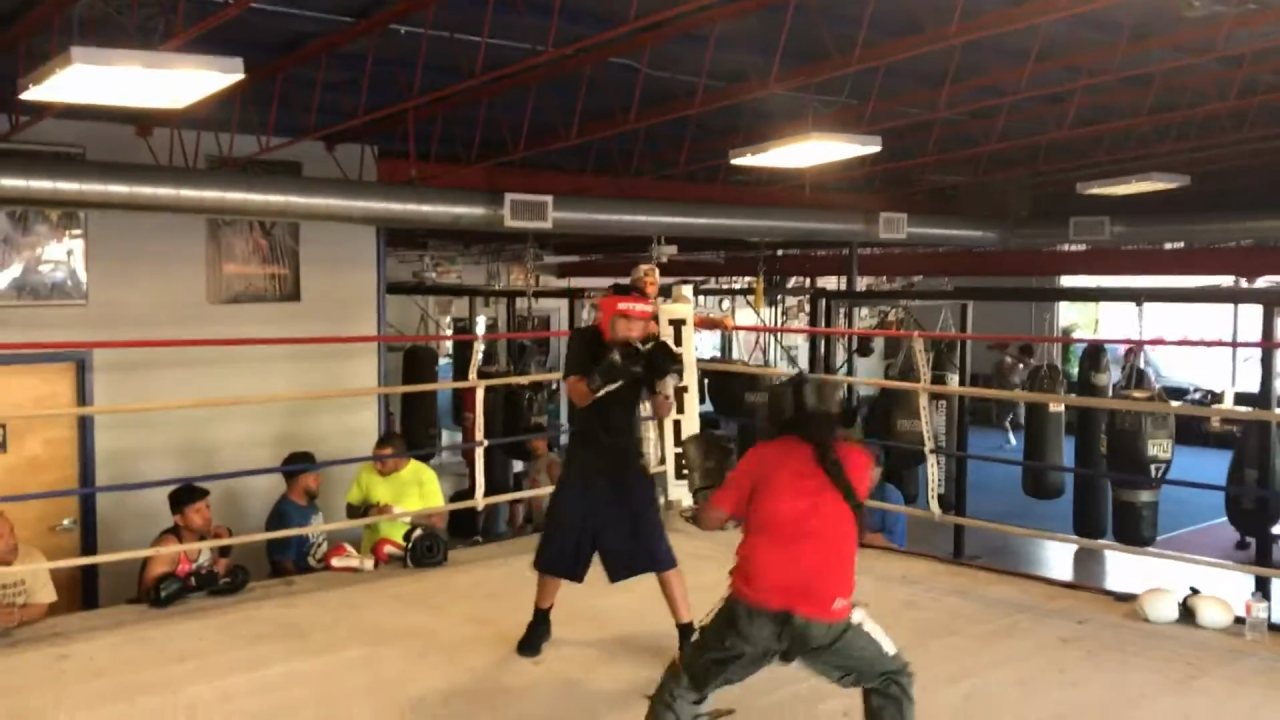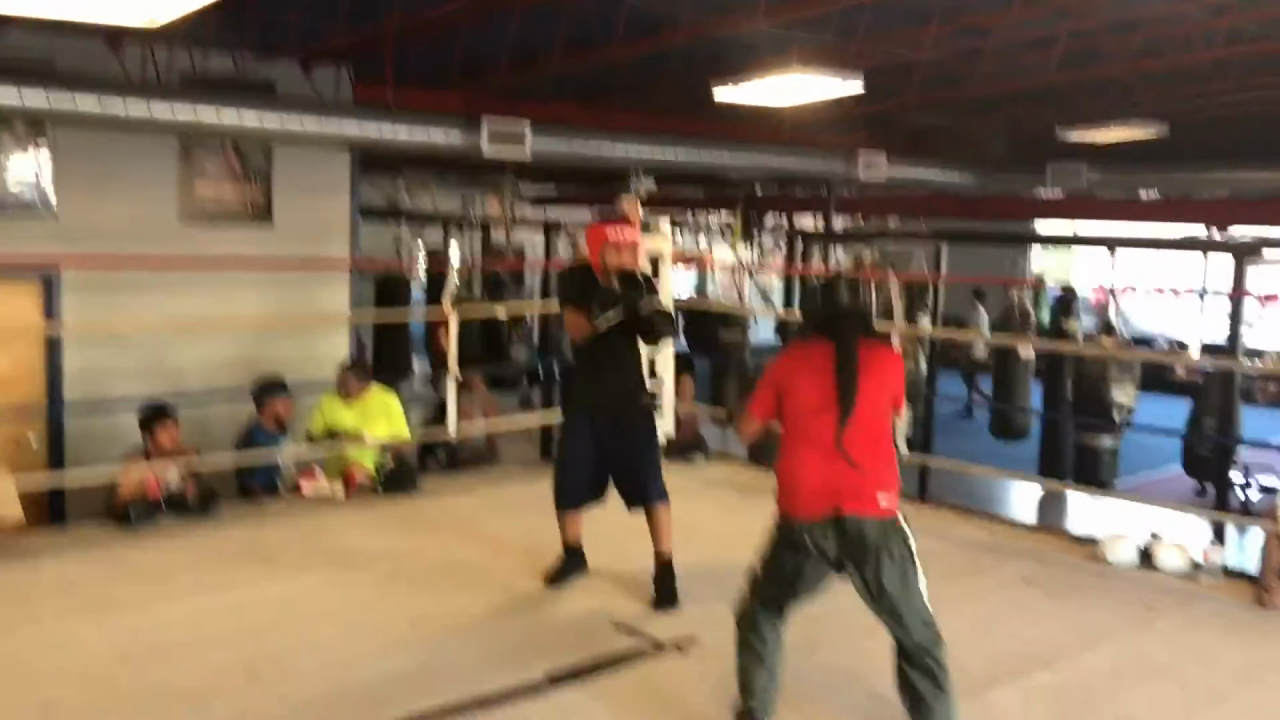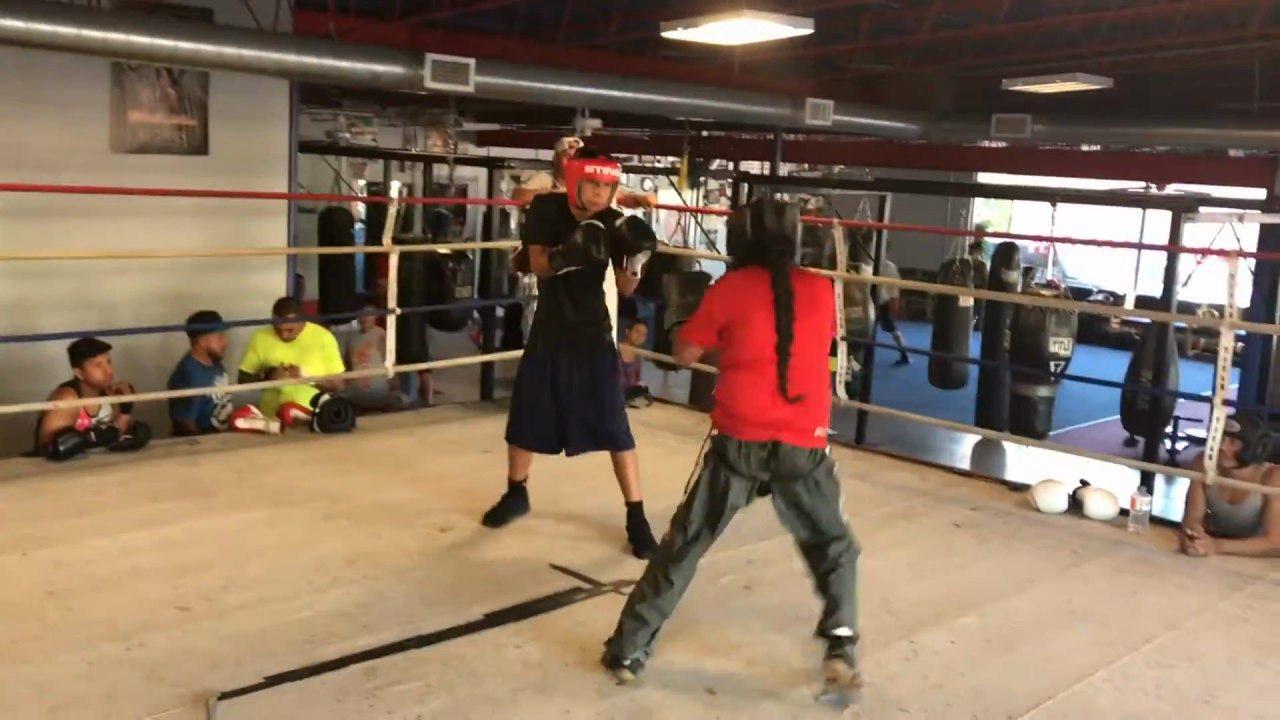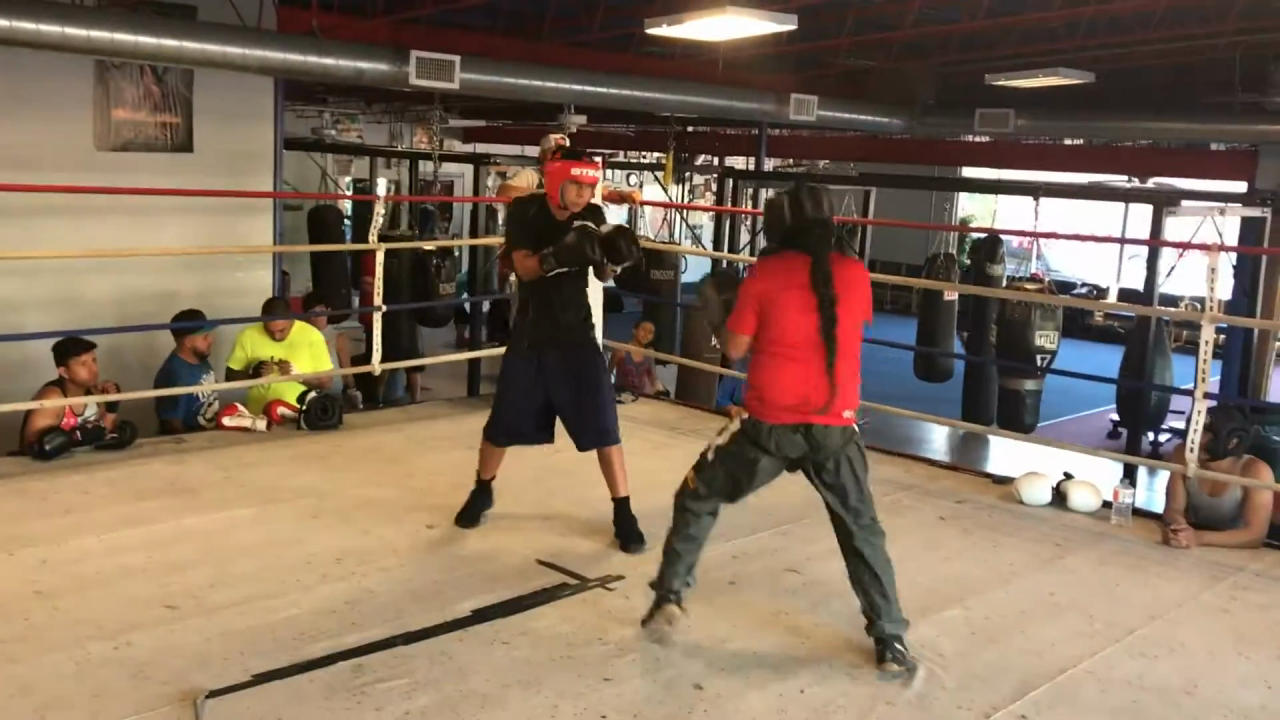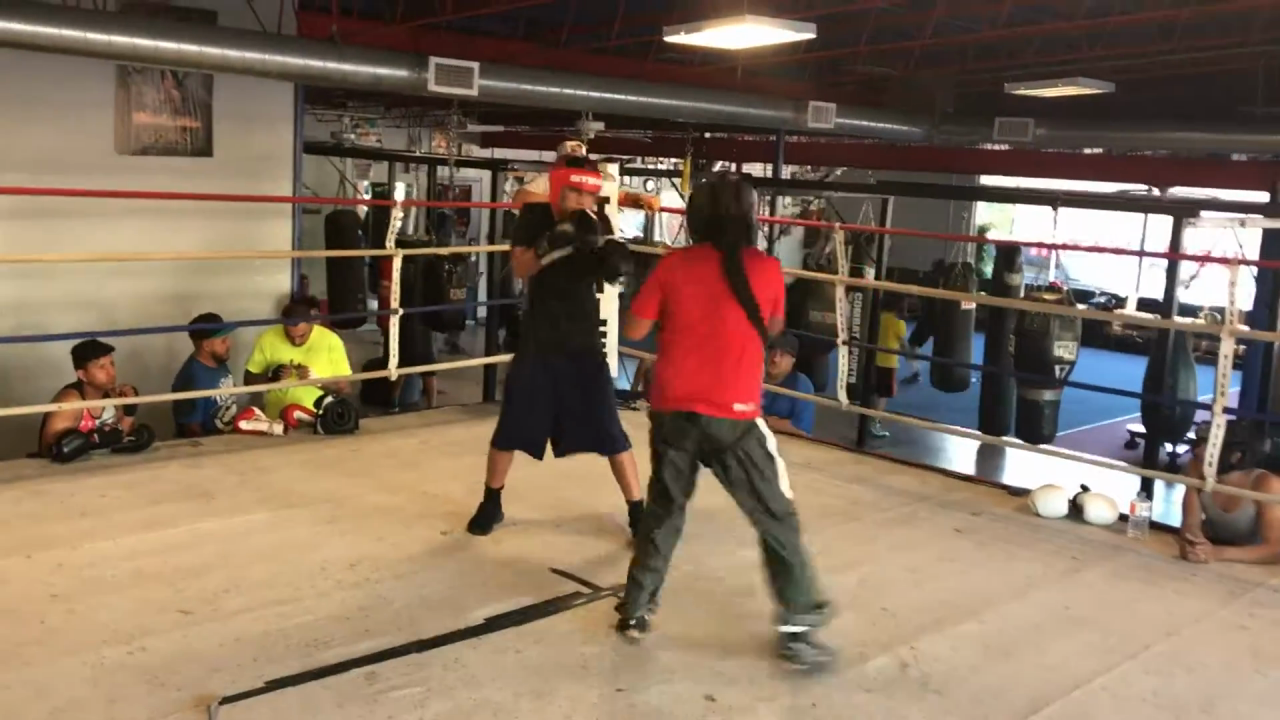
dt=0.4s
person 1, frame 1
left shoulder: (762, 455)
right shoulder: (855, 463)
left elbow: (710, 519)
left wrist: (708, 493)
left hip: (755, 609)
right hip: (825, 616)
left knee: (685, 684)
right knee: (892, 678)
person 1, frame 2
left shoulder: (787, 361)
right shoulder: (887, 360)
left elbow: (747, 431)
left hip: (806, 518)
right hip: (873, 516)
left knee: (759, 614)
right knee: (917, 636)
person 1, frame 3
left shoulder: (730, 288)
right shoulder: (821, 290)
left elbow: (684, 354)
left wrist: (701, 329)
left hip: (738, 441)
right hip: (803, 445)
left knee: (683, 547)
right knee: (835, 547)
left ankle: (629, 651)
right ankle: (840, 643)
person 1, frame 4
left shoulder: (765, 273)
right shoulder: (855, 274)
left elbow: (735, 348)
left wrist: (726, 311)
left hip: (769, 423)
right hip: (834, 427)
left knee: (698, 495)
right knee: (861, 529)
left ankle: (670, 595)
right ankle: (890, 638)
person 1, frame 5
left shoulder: (673, 265)
right shoulder: (766, 270)
left elbow: (635, 330)
left hip: (674, 412)
right hip: (733, 419)
left knee: (663, 514)
right knee: (777, 522)
left ankle: (635, 610)
right ankle: (796, 630)
person 2, frame 1
left shoulder: (641, 351)
right shoulder: (584, 341)
left elbow: (662, 411)
right elbow: (577, 396)
left wrist: (664, 377)
right wrist: (607, 373)
left hip: (627, 465)
right hip: (583, 464)
left knee: (656, 550)
right knee: (556, 550)
left ankle: (688, 636)
right ankle: (540, 622)
person 2, frame 2
left shoulder: (640, 283)
right shoulder: (574, 279)
left elbow: (651, 335)
right elbow: (575, 330)
left wrist: (658, 327)
right wrist: (609, 305)
left hip: (629, 397)
right hip: (585, 398)
left knee: (650, 484)
right knee: (569, 485)
left ankle: (664, 572)
right ankle: (573, 554)
person 2, frame 3
left shoulder: (612, 222)
right shoulder: (545, 209)
left elbow: (625, 288)
right elbow: (537, 265)
left wrist: (636, 253)
right wrist: (569, 254)
left hip: (593, 338)
right hip: (548, 334)
left knee: (614, 429)
right knee: (525, 421)
left ankle: (636, 518)
right ankle: (516, 494)
person 2, frame 4
left shoulder: (591, 216)
right shoulder: (525, 211)
left elbow: (602, 274)
right elbow: (524, 268)
left wrist: (617, 254)
right wrist: (560, 255)
left hip: (576, 334)
right hip: (530, 335)
left knee: (602, 425)
right knee: (504, 422)
left ankle: (623, 513)
right ankle: (481, 492)
person 2, frame 5
left shoulder: (595, 224)
right shoulder: (533, 217)
left elbow: (606, 273)
right elbow: (521, 268)
left wrist: (612, 260)
right wrist: (555, 243)
left hip: (583, 343)
right hip: (538, 341)
left knee: (609, 432)
right knee: (512, 428)
left ankle: (638, 513)
right ankle: (491, 502)
